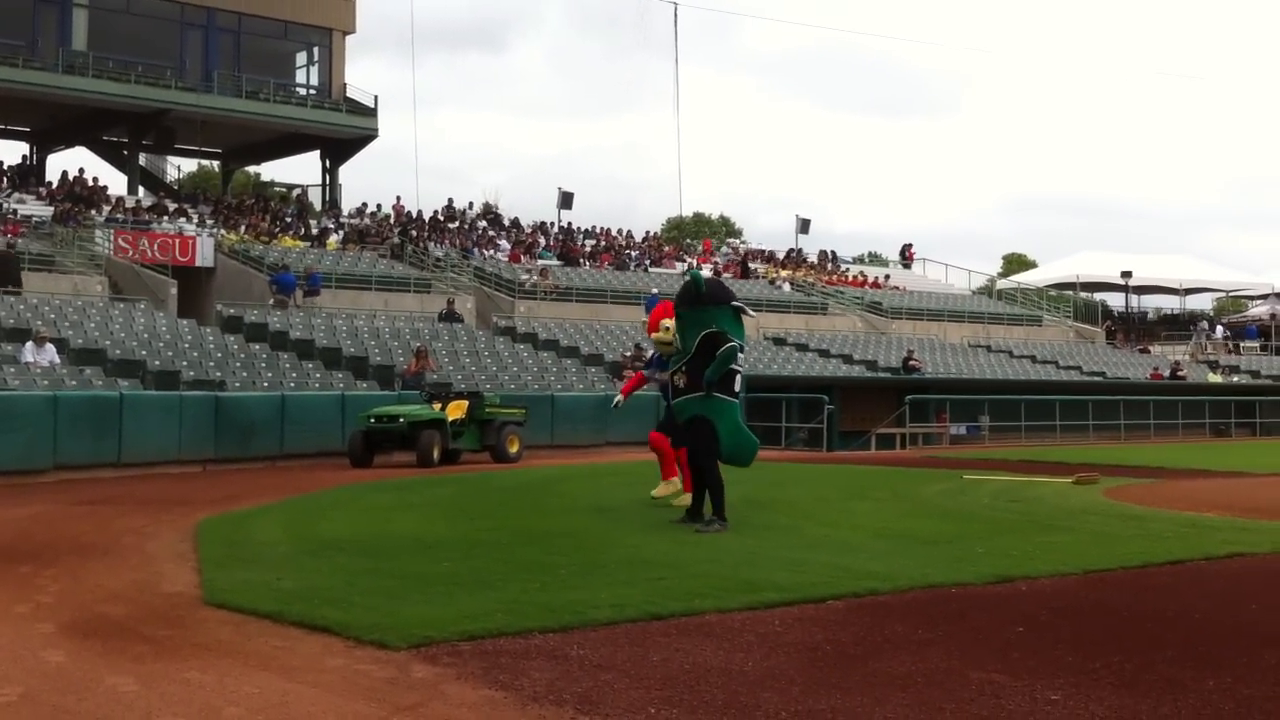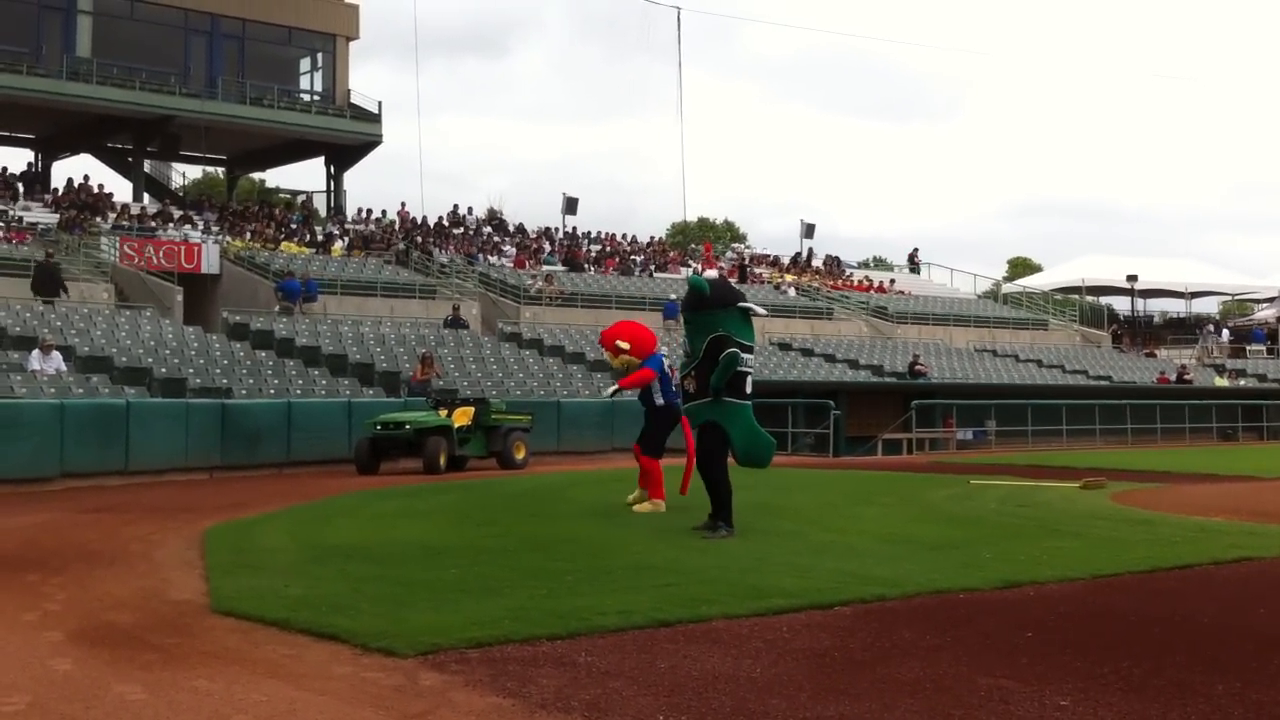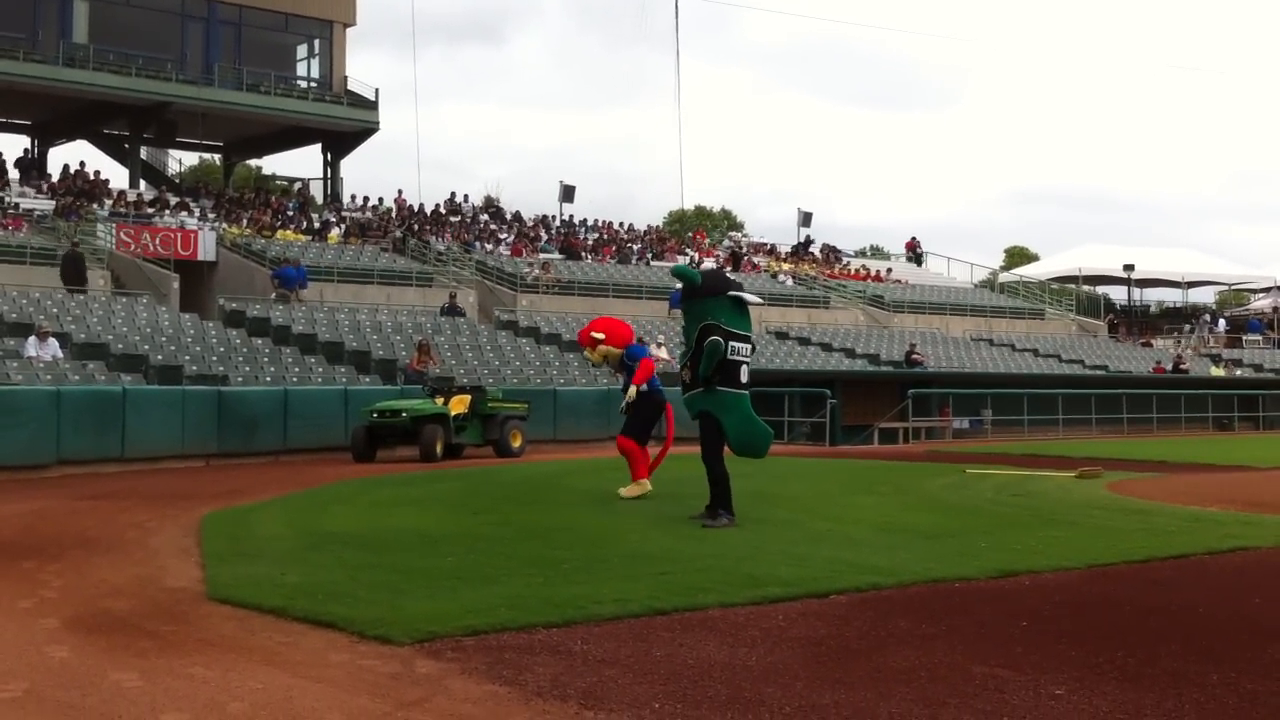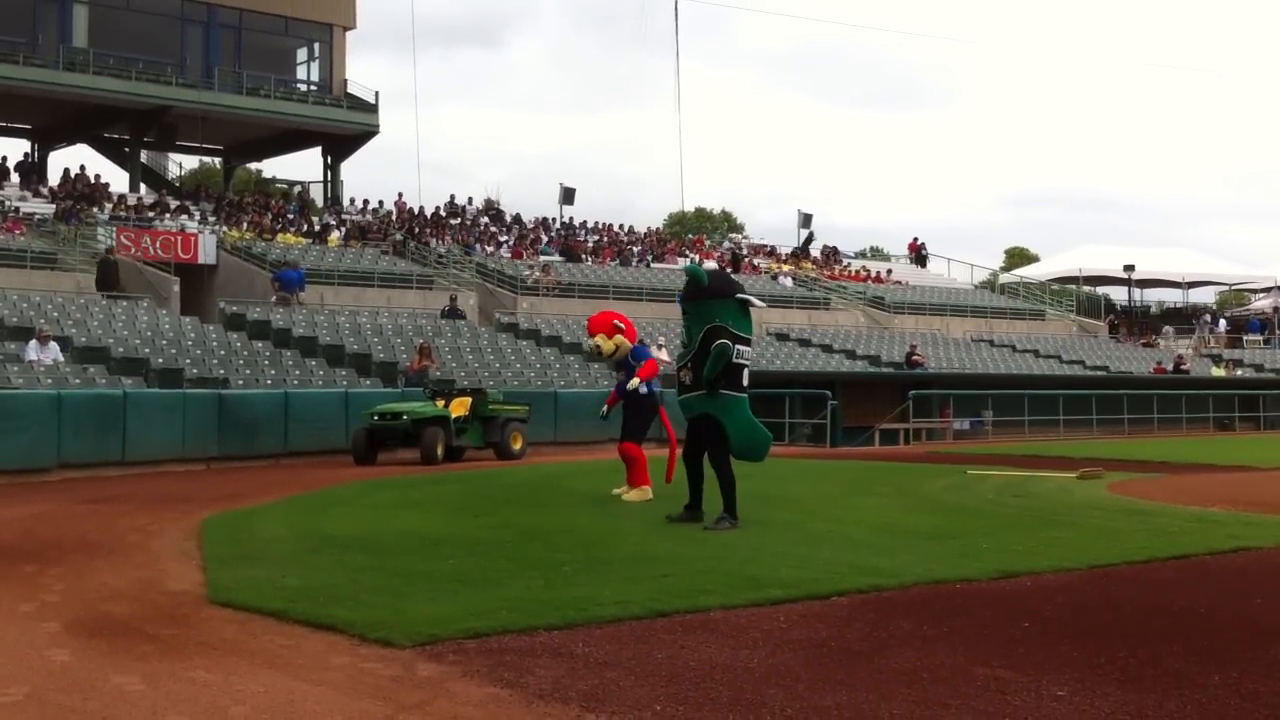
dt=0.5s
person 1, frame 1
left shoulder: (711, 335)
right shoulder: (706, 334)
left elbow: (731, 350)
left wrist: (708, 379)
left hip: (708, 407)
right hip: (698, 408)
left knee: (706, 461)
right knee: (696, 460)
left ankle: (719, 517)
right ankle: (695, 511)
person 1, frame 2
left shoulder: (719, 338)
right shoulder: (716, 335)
left elbow: (732, 356)
left wrist: (715, 385)
left hip: (720, 411)
right hip: (712, 411)
left knee: (715, 466)
right knee: (705, 465)
left ankle: (726, 524)
right ankle: (717, 517)
person 1, frame 3
left shoulder: (710, 326)
right shoulder: (731, 324)
left elbow: (714, 346)
left wrist: (705, 375)
left hip: (716, 399)
right hip: (722, 399)
left knee: (712, 455)
right knee: (711, 454)
left ankle: (727, 512)
right ankle: (715, 507)
person 1, frame 4
left shoulder: (715, 329)
right shoulder: (719, 325)
left elbow: (724, 348)
left wrist: (708, 378)
left hip: (716, 404)
right hip: (704, 404)
left knee: (718, 458)
right knee: (691, 456)
left ankle: (730, 515)
right ankle: (694, 509)
person 2, frame 1
right shoulder: (657, 357)
right elbow: (642, 376)
right wrist: (623, 393)
right hip: (672, 406)
left knee: (656, 439)
right knee: (679, 448)
left ankle: (670, 480)
right ankle: (689, 491)
person 2, frame 2
left shoulder: (652, 360)
right shoulder: (654, 359)
left elbow: (646, 375)
right elbow: (670, 371)
left wrist: (619, 385)
left hip: (664, 413)
right hip: (659, 412)
left knee: (648, 456)
right knee: (640, 450)
left ankle: (657, 500)
right ankle: (644, 490)
person 2, frame 3
left shoulder: (632, 350)
right shoulder: (624, 355)
left elbow: (648, 364)
left wrist: (634, 386)
right wrist: (628, 399)
left hip: (649, 400)
right hip: (644, 401)
left knee: (625, 440)
right knee: (637, 443)
left ankle: (641, 481)
right ankle: (639, 482)
person 2, frame 4
left shoulder: (636, 351)
right shoulder: (619, 359)
left elbow: (652, 365)
left wrist: (638, 378)
right wrist: (609, 403)
left hip: (644, 403)
right hip: (631, 404)
left knee: (630, 444)
right knee: (624, 446)
left ankle: (644, 488)
right ankle: (633, 484)
